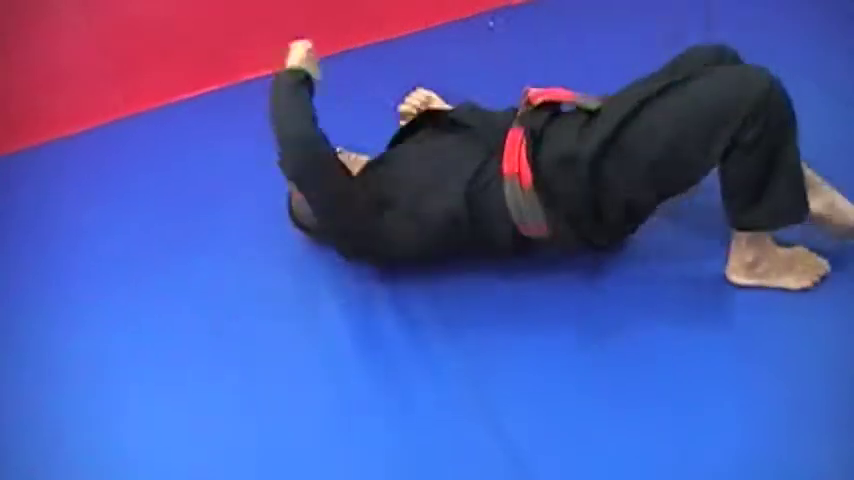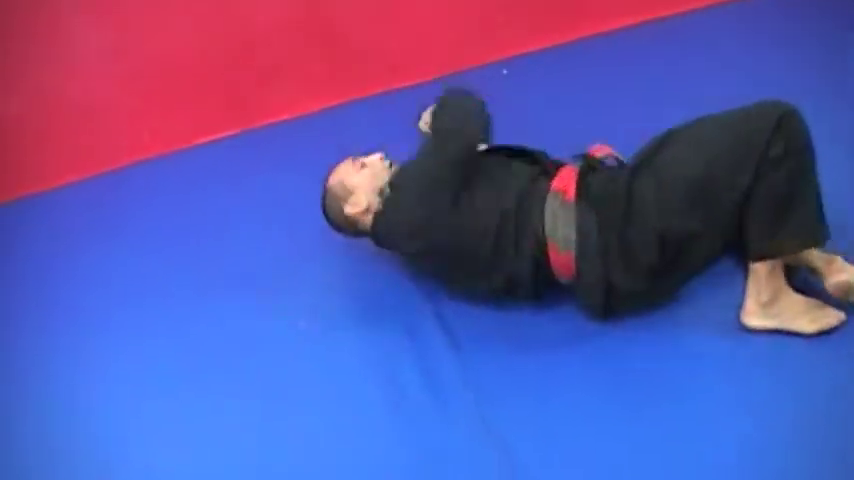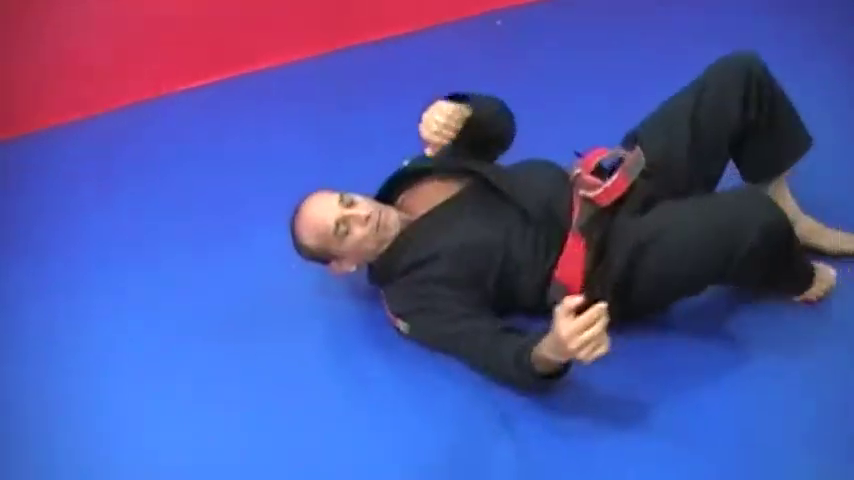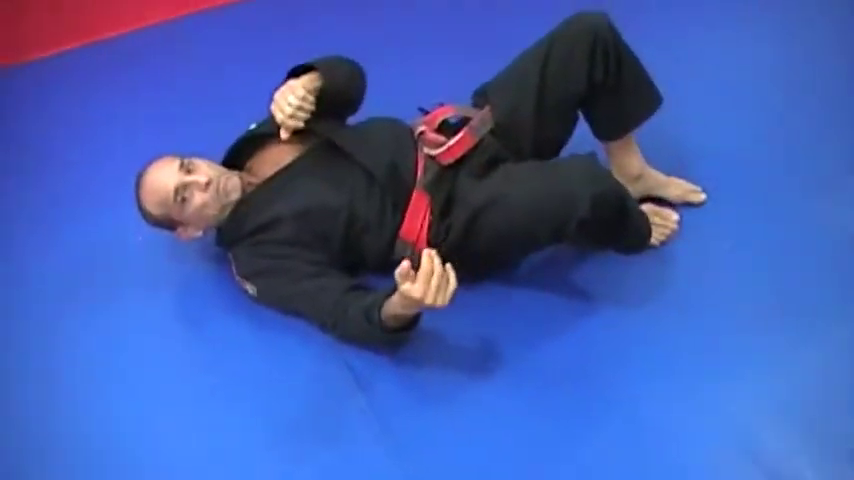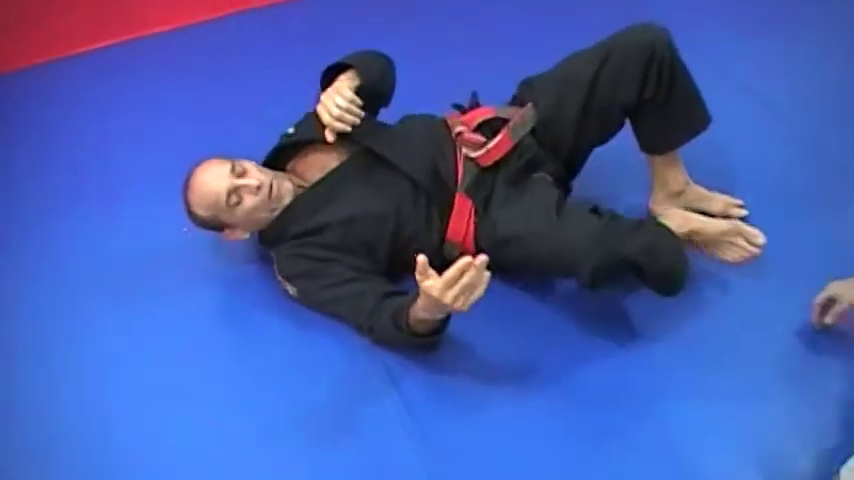
dt=0.7s
person 1, frame 1
left shoulder: (419, 158)
right shoulder: (375, 228)
left elbow: (496, 127)
right elbow: (305, 157)
left wrist: (447, 110)
right wrist: (297, 76)
left hip: (569, 136)
right hip: (573, 178)
left knee: (712, 66)
right knee: (754, 92)
left ankle: (803, 190)
right ankle: (753, 253)
person 1, frame 2
left shoulder: (411, 214)
right shoulder: (412, 205)
right elbow: (461, 108)
left wrist: (458, 139)
right wrist: (450, 120)
left hip: (600, 217)
right hip: (612, 237)
right knee: (772, 125)
right ankle: (767, 296)
person 1, frame 3
left shoulder: (417, 180)
right shoulder: (413, 294)
left elbow: (499, 125)
right elbow: (503, 356)
left wrist: (455, 114)
right wrist: (553, 350)
left hip: (610, 185)
right hip: (615, 265)
left knee: (739, 76)
right knee: (751, 222)
left ankle: (787, 220)
right ankle: (786, 278)
person 1, frame 4
left shoulder: (268, 137)
right shoulder: (259, 257)
left elbow: (350, 79)
right elbow: (348, 312)
left wrist: (305, 84)
right wrist: (401, 307)
left hip: (465, 137)
right hip: (458, 224)
left knee: (587, 34)
right knee: (583, 188)
left ankle: (630, 171)
right ankle: (629, 227)
person 1, frame 5
left shoulder: (308, 139)
right shoulder: (301, 259)
left elbow: (380, 70)
right elbow: (384, 318)
left wrist: (344, 83)
right wrist: (428, 308)
left hip: (498, 133)
right hip: (493, 218)
left knee: (645, 46)
right knee: (593, 248)
left ankle: (671, 188)
right ankle: (673, 231)
